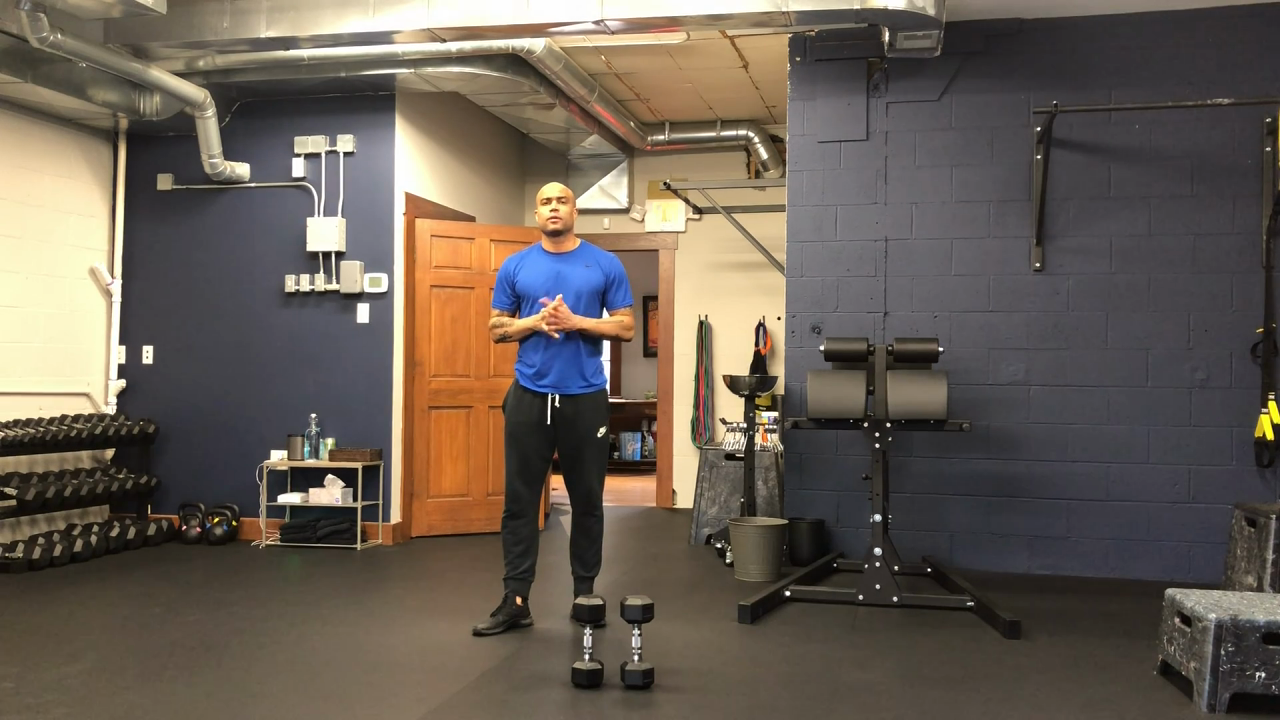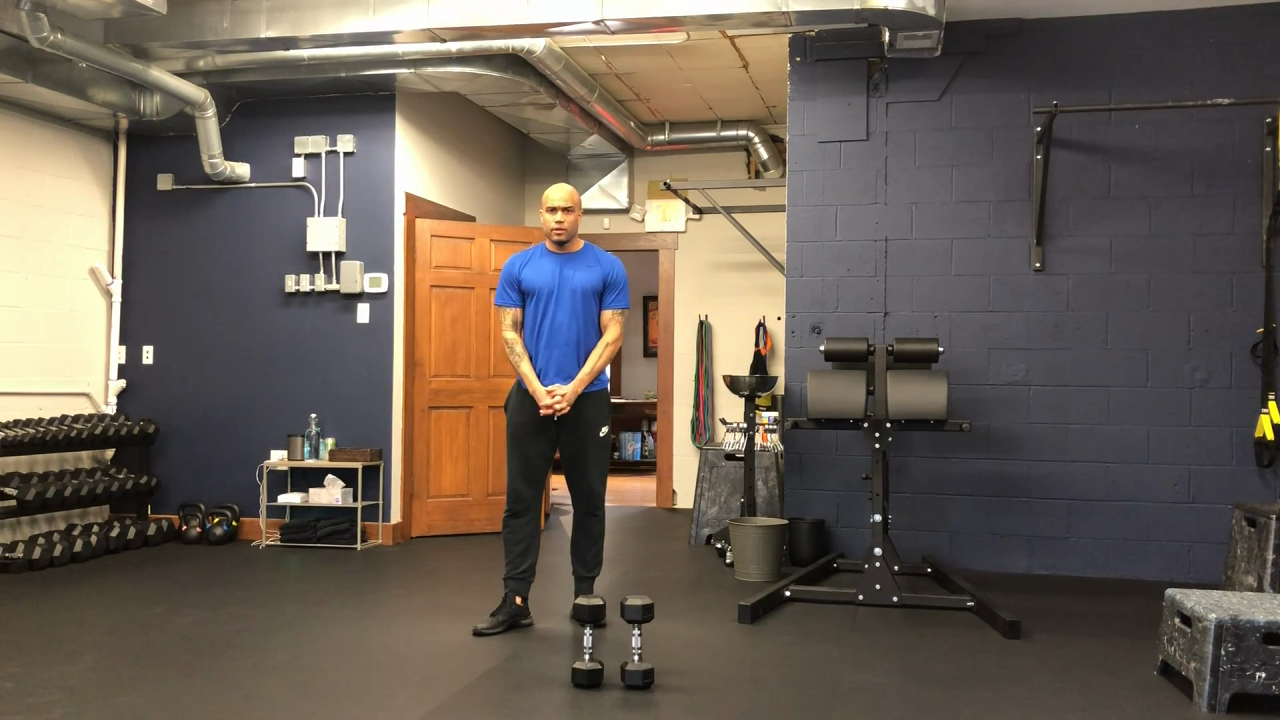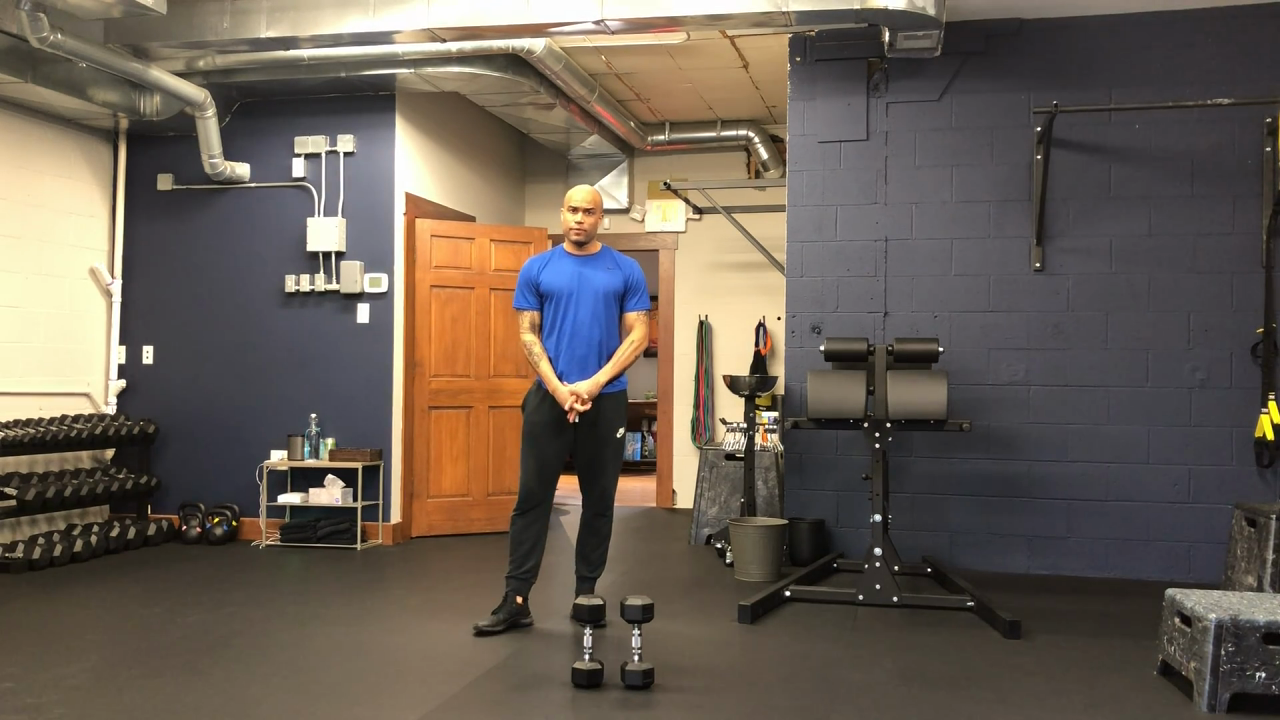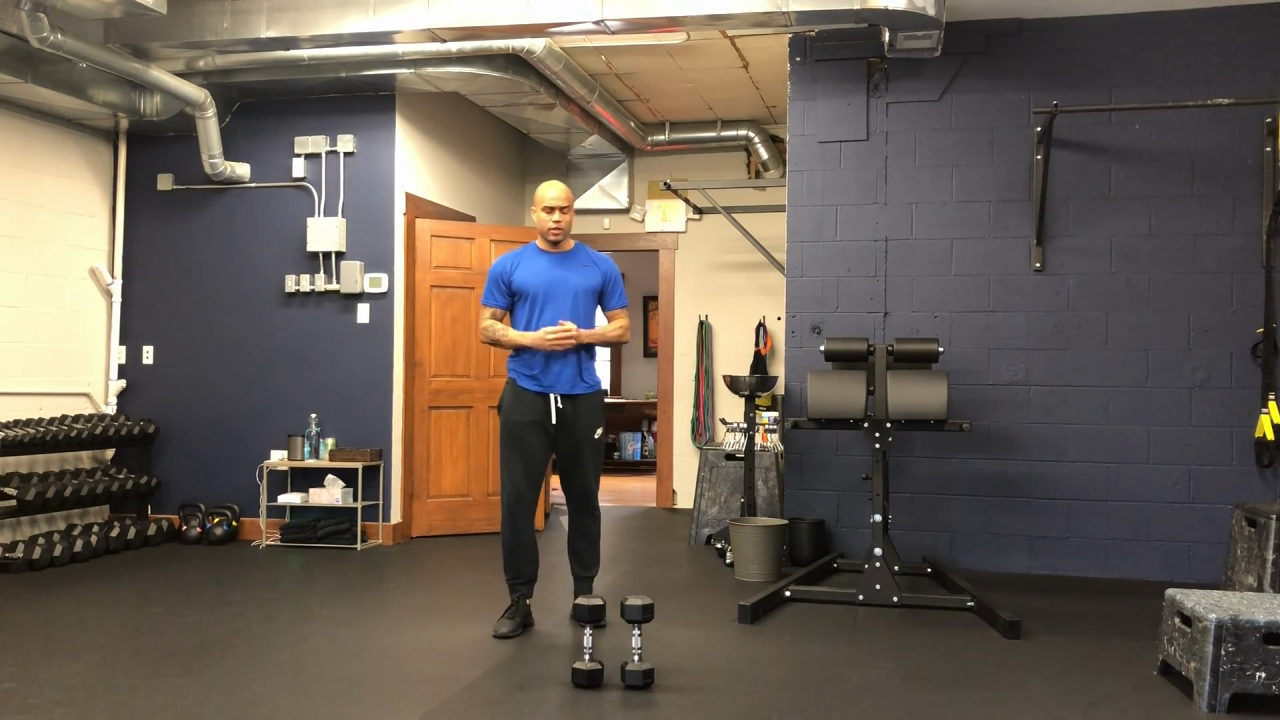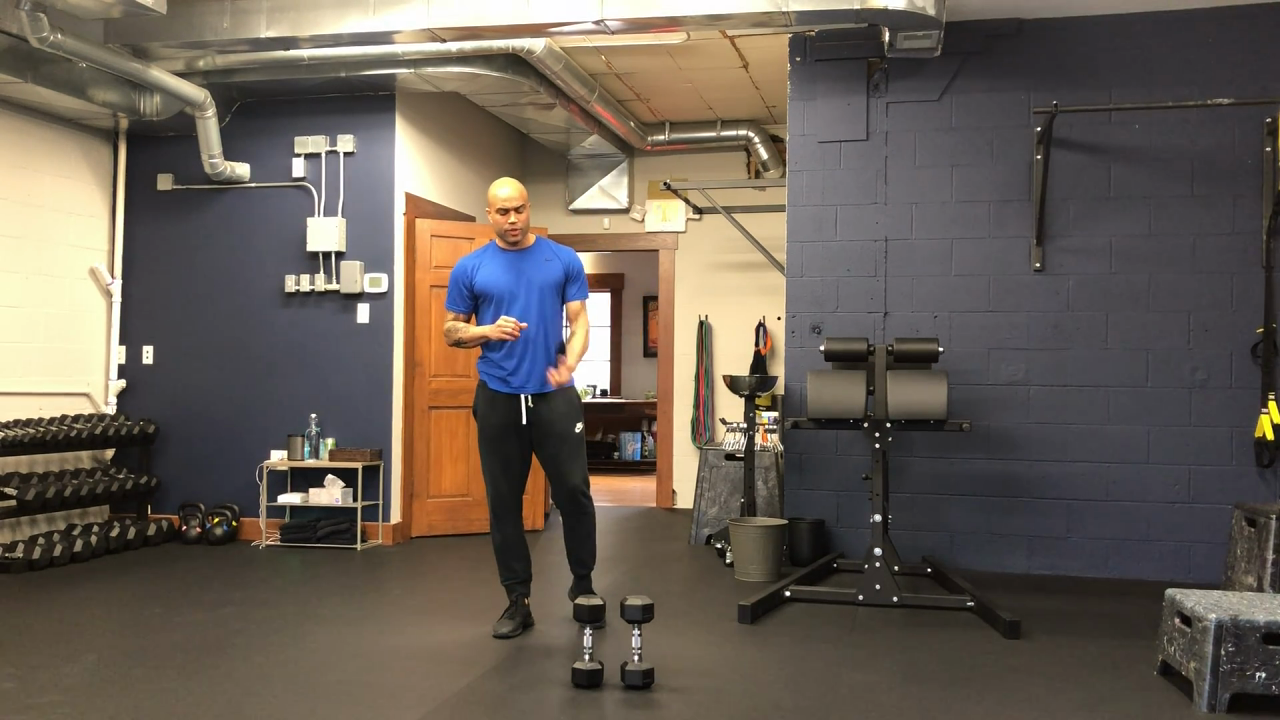
dt=1s
person 1, frame 1
left shoulder: (605, 264)
right shoulder: (515, 266)
left elbow: (626, 327)
right elbow: (496, 328)
left wrist: (576, 321)
right wrist: (535, 322)
left hip: (586, 398)
right hip: (529, 396)
left knee: (587, 502)
right knee: (520, 500)
left ankle: (585, 595)
right ankle: (516, 600)
person 1, frame 2
left shoulder: (607, 267)
right shoulder: (518, 266)
left elbow: (612, 335)
right elbow: (510, 332)
left wrist: (573, 389)
right wrist: (538, 389)
left hip: (588, 399)
right hip: (530, 398)
left knee: (589, 501)
right knee: (522, 500)
left ankle: (585, 595)
right ankle: (516, 599)
person 1, frame 3
left shoulder: (626, 271)
right shoulder: (537, 269)
left elbow: (637, 336)
right elbow: (528, 334)
left wrist: (595, 383)
right wrist: (558, 387)
left hip: (606, 401)
right hip: (549, 397)
left knee: (599, 502)
right knee: (532, 498)
left ankle: (586, 593)
right ankle: (516, 598)
person 1, frame 4
left shoulder: (600, 266)
right shoulder: (508, 266)
left elbow: (622, 328)
right elbow: (487, 328)
left wrist: (583, 336)
right wrist: (531, 338)
left hip: (582, 397)
right hip: (525, 397)
left knee: (583, 501)
right knee: (518, 501)
left ankle: (584, 593)
right ankle: (520, 600)
person 1, frame 5
left shoulder: (563, 259)
right shoulder: (470, 268)
left elbow: (578, 319)
right elbow: (451, 332)
left wrist: (571, 361)
right wrist: (488, 331)
left hip: (555, 397)
right hip: (498, 398)
left knee: (574, 492)
right knee: (504, 502)
left ankle: (583, 585)
right ankle: (518, 600)
